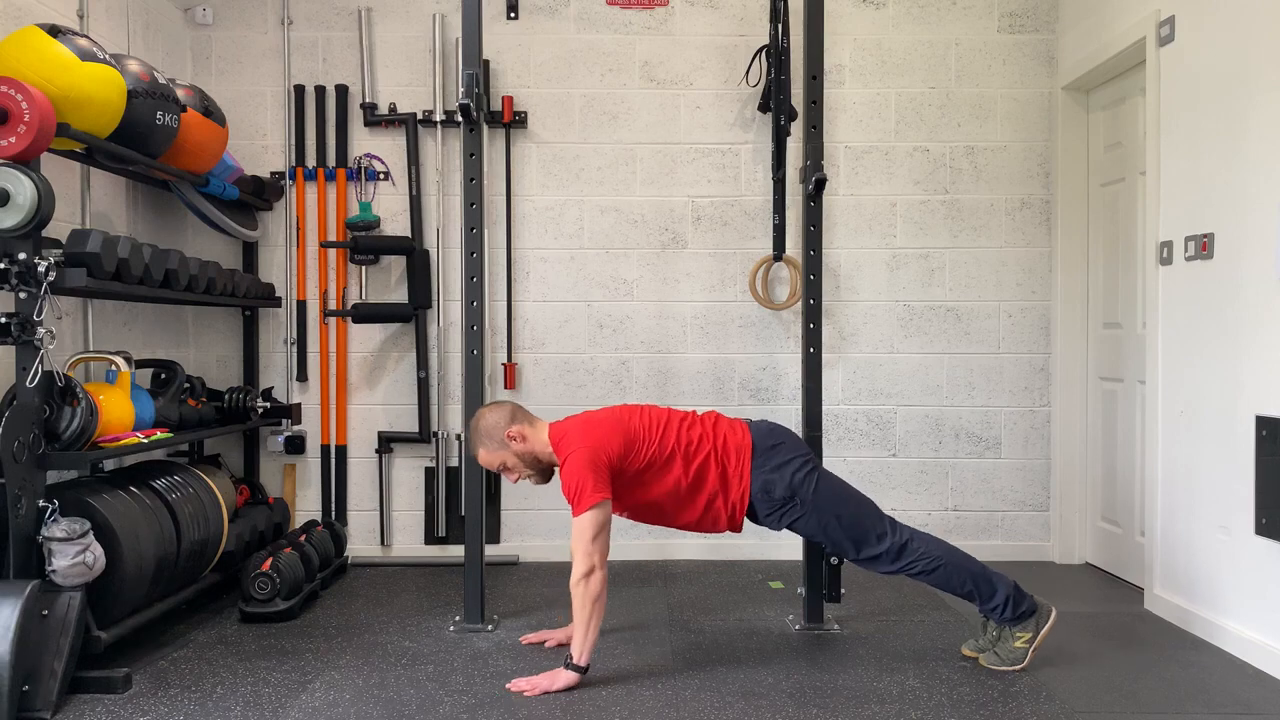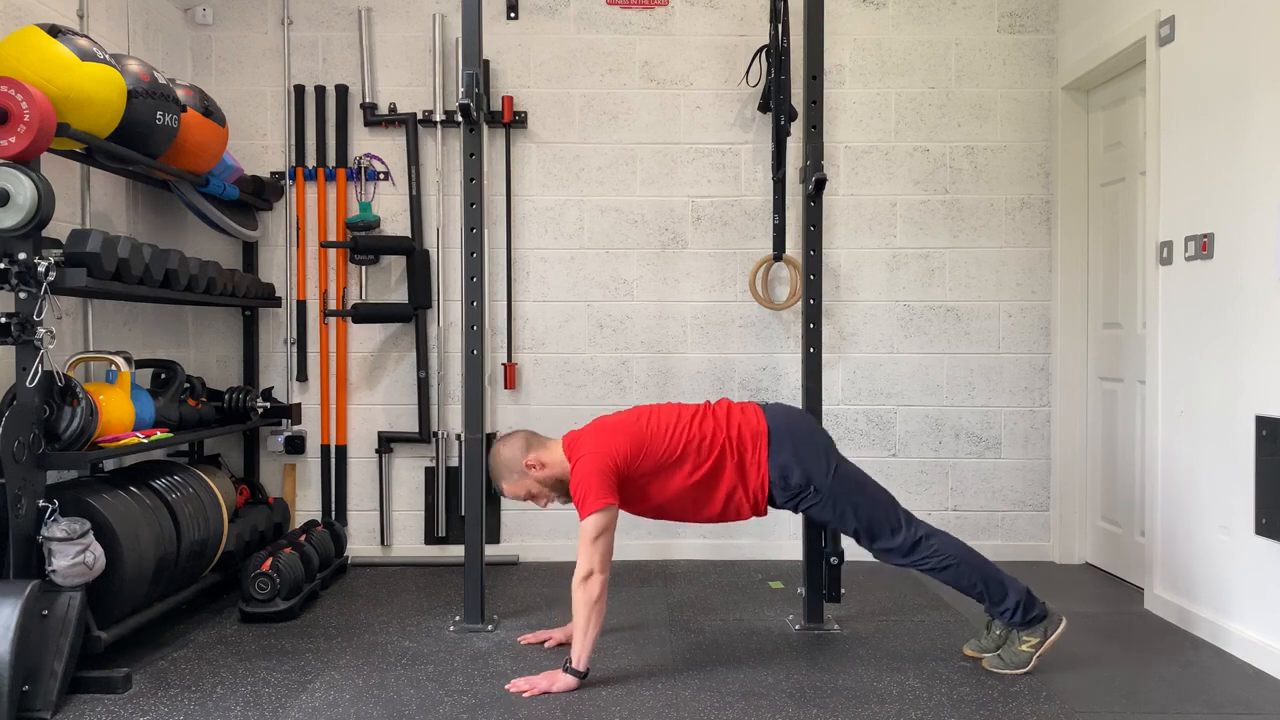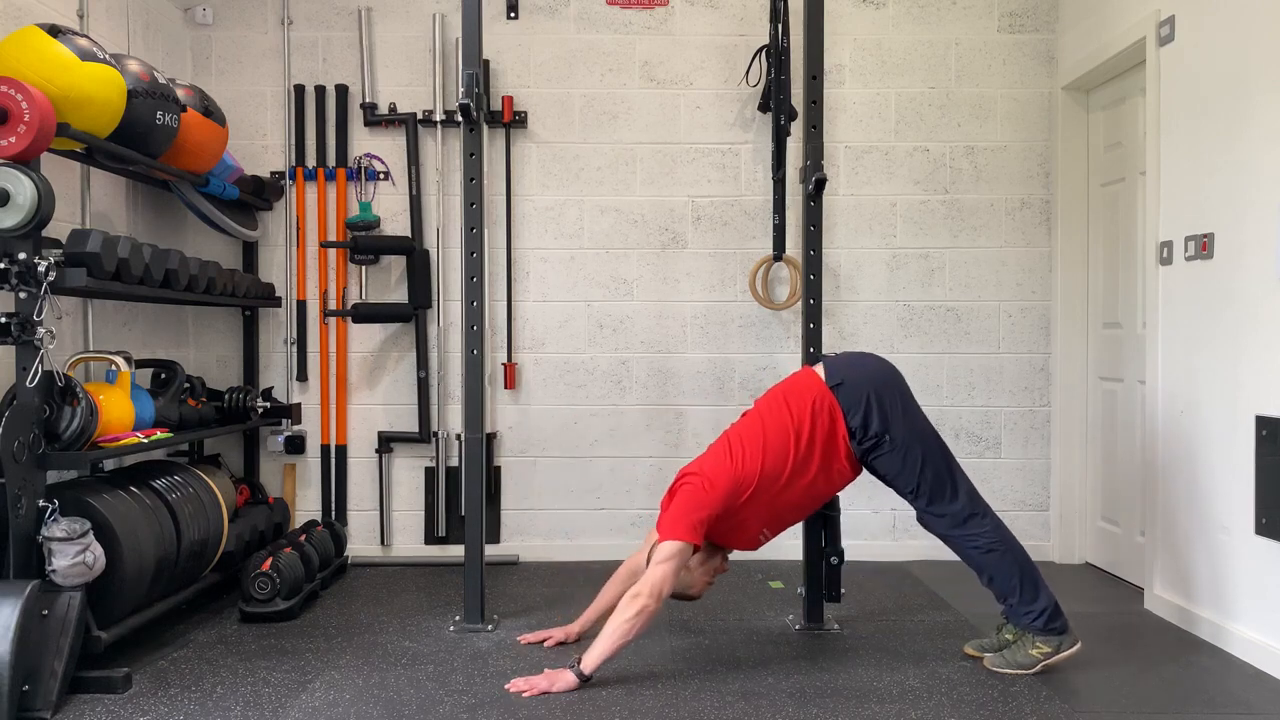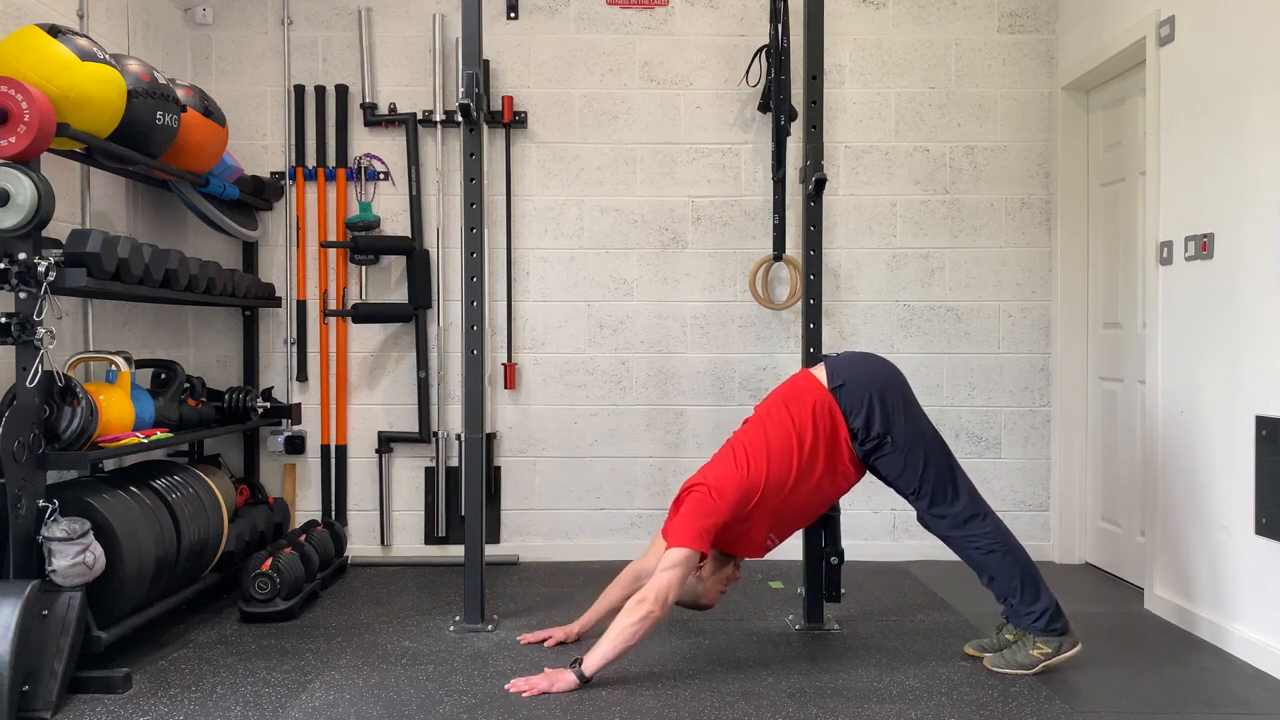
dt=1s
person 1, frame 1
left shoulder: (579, 455)
right shoulder: (578, 439)
left elbow: (590, 567)
right elbow: (592, 557)
left wrist: (574, 667)
right wrist: (578, 627)
left hip: (762, 471)
right hip: (751, 461)
left knee: (882, 544)
right knee: (875, 543)
left ankle: (1019, 611)
right ankle: (1001, 608)
person 1, frame 2
left shoulder: (589, 464)
right shoulder: (590, 449)
left elbow: (590, 574)
right elbow: (593, 567)
left wrist: (573, 669)
right wrist: (573, 626)
left hip: (779, 457)
right hip: (771, 446)
left knee: (899, 539)
right knee: (894, 538)
left ankle: (1030, 617)
right ankle: (1008, 615)
person 1, frame 3
left shoulder: (696, 502)
right shoulder: (694, 501)
left elbow: (645, 597)
right elbow: (637, 565)
left wrist: (577, 672)
right wrist: (576, 626)
left hip: (855, 400)
right hip: (847, 397)
left knee: (953, 512)
right knee: (946, 513)
left ankle: (1046, 628)
right ankle: (1021, 620)
person 1, frame 4
left shoulder: (705, 509)
right shoulder: (700, 508)
left elbow: (651, 603)
right elbow: (641, 569)
left wrist: (578, 673)
right wrist: (576, 627)
left hip: (857, 399)
right hip: (848, 397)
left knee: (955, 514)
right knee: (946, 514)
left ankle: (1047, 630)
right ankle: (1022, 621)
